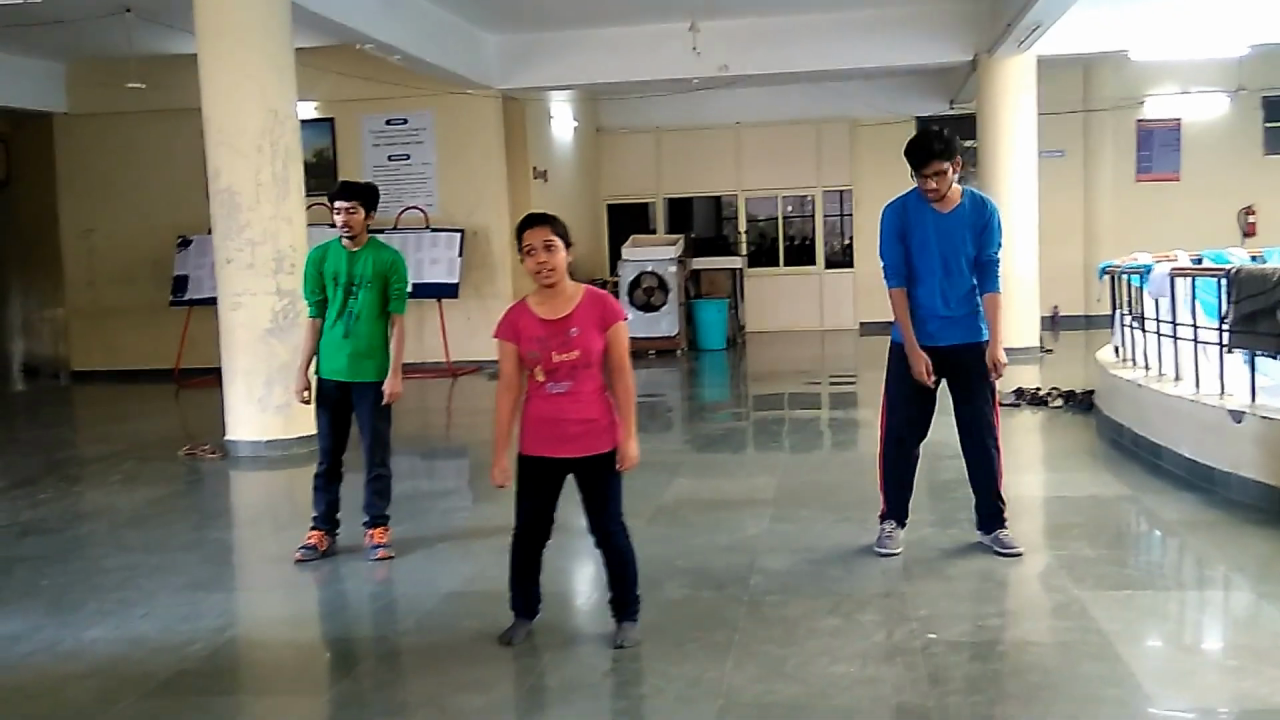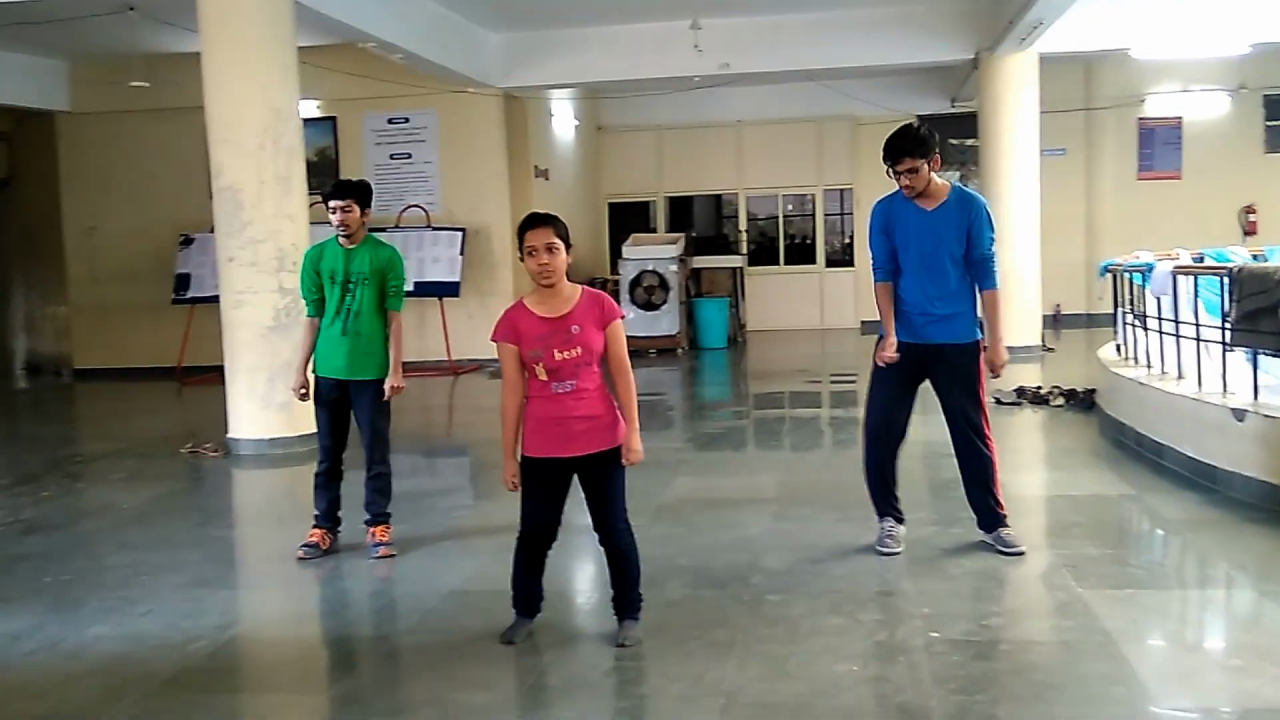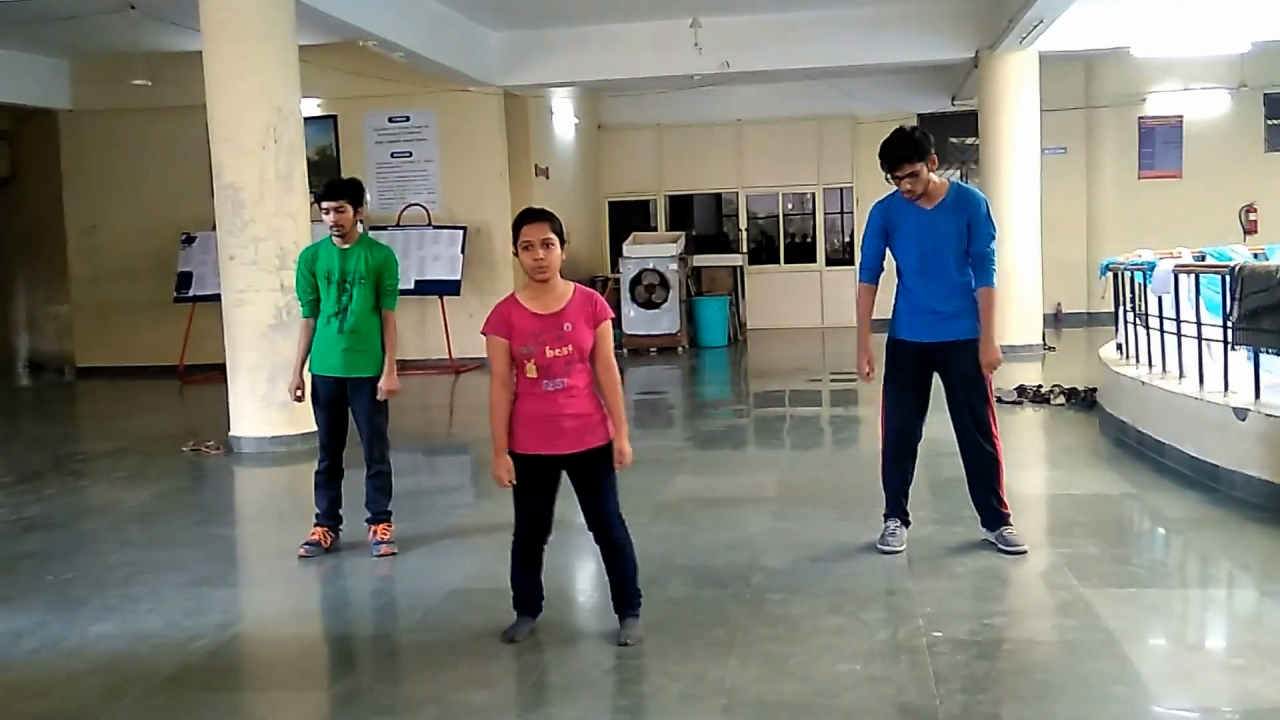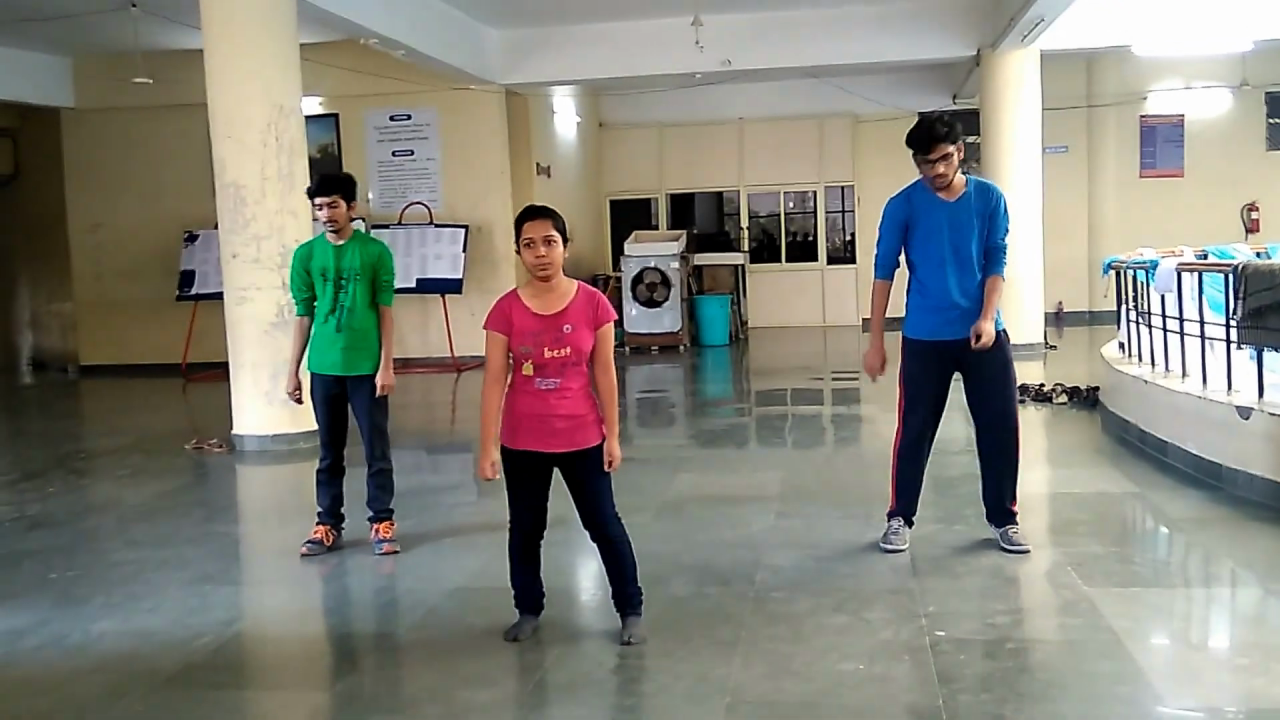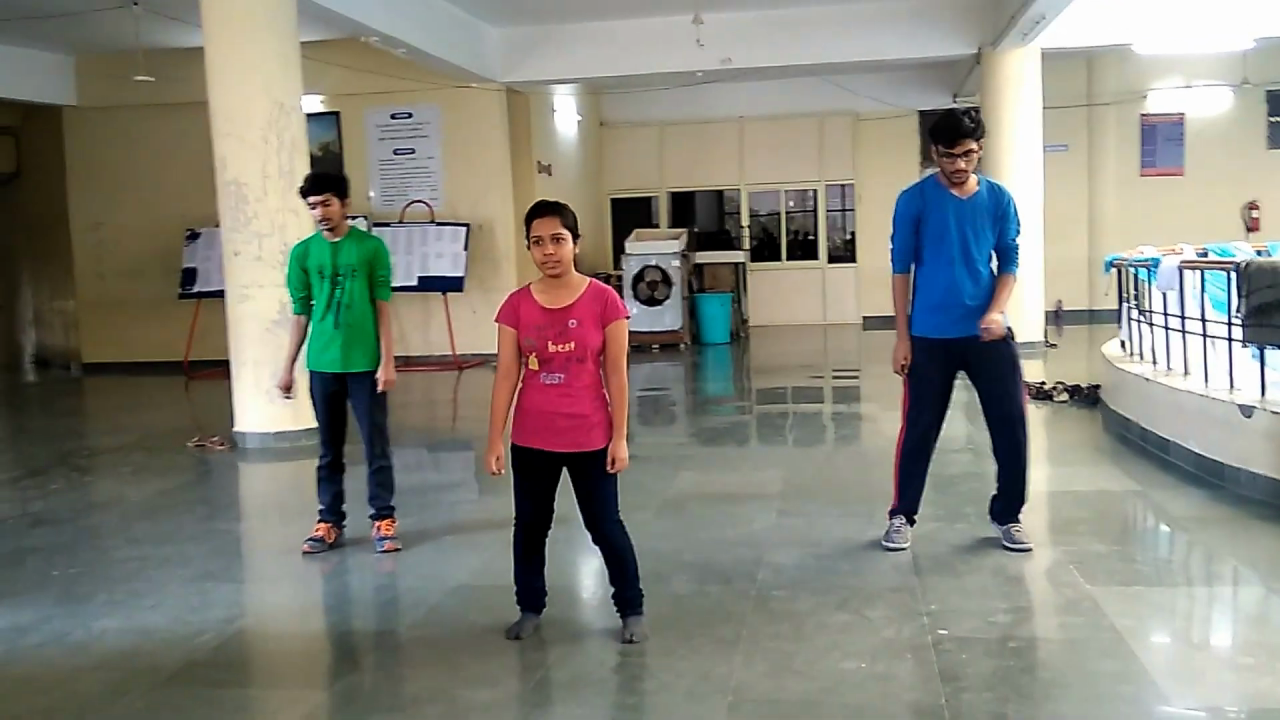
dt=0.2s
person 1, frame 1
left shoulder: (601, 305)
right shoulder: (515, 319)
left elbow: (621, 373)
right elbow: (508, 389)
left wrist: (630, 435)
right wrist: (499, 454)
left hip: (597, 443)
right hip: (539, 448)
left knee: (609, 531)
right knee: (529, 532)
left ankle: (627, 616)
right ankle: (523, 613)
person 1, frame 2
left shoulder: (599, 305)
right shoulder: (514, 320)
left elbow: (621, 370)
right elbow: (512, 391)
left wrist: (633, 431)
right wrist: (509, 455)
left hip: (601, 442)
right hip: (541, 448)
left knee: (614, 530)
right knee: (535, 532)
left ankle: (629, 614)
right ankle: (525, 612)
person 1, frame 3
left shoulder: (590, 304)
right shoulder: (505, 314)
left elbow: (606, 371)
right elbow: (500, 386)
left wrist: (621, 432)
right wrist: (500, 451)
left hip: (590, 439)
right hip: (530, 445)
left knee: (608, 526)
right knee: (529, 530)
left ankle: (629, 612)
right ankle: (526, 611)
person 1, frame 4
left shoulder: (593, 303)
right shoulder: (506, 309)
left elbow: (604, 373)
right elbow: (494, 380)
left wrist: (613, 435)
right wrist: (487, 446)
left hip: (582, 438)
right hip: (522, 442)
left knee: (604, 524)
right knee: (525, 528)
left ankle: (631, 610)
right ankle: (528, 610)
person 1, frame 5
left shoulder: (603, 299)
right shoulder: (517, 304)
left elbow: (617, 374)
right elbow: (507, 375)
left wrist: (620, 437)
right wrist: (494, 439)
left hip: (590, 438)
right hip: (531, 440)
left knee: (605, 525)
right knee: (529, 525)
left ankle: (631, 610)
right ankle: (530, 608)
person 2, frame 1
left shoulder: (982, 210)
right shoulder: (897, 213)
left elbow: (989, 279)
right elbow: (896, 281)
left wrist: (995, 341)
right wrist: (914, 347)
left hip: (969, 341)
right hip: (914, 342)
left knee: (983, 435)
right knee: (899, 434)
left ankle: (992, 523)
right ankle: (893, 519)
person 2, frame 2
left shoulder: (970, 207)
right shoulder: (885, 211)
left elbow: (985, 275)
right elbow: (883, 275)
left wrist: (994, 340)
right wrist: (888, 333)
left hip: (959, 340)
right hip: (904, 339)
left knee: (971, 432)
right knee: (879, 430)
left ankle: (992, 522)
right ankle: (890, 518)
person 2, frame 3
left shoulder: (970, 204)
right shoulder: (884, 213)
left elbow: (984, 272)
right elbow: (869, 275)
left wrist: (989, 338)
right wrist: (864, 341)
left hip: (965, 337)
right hip: (908, 339)
left knee: (978, 430)
right knee: (899, 431)
left ankle: (995, 520)
right ankle: (896, 518)
person 2, frame 4
left shoulder: (989, 198)
right shoulder: (902, 205)
left elbow: (996, 263)
right elbow: (884, 272)
left wrist: (987, 318)
right wrist: (875, 341)
left hip: (981, 332)
right hip: (925, 337)
left knee: (1001, 424)
right knee: (915, 431)
left ankle: (1003, 518)
right ankle: (900, 518)
person 2, frame 5
left shoulder: (999, 199)
right shoulder: (914, 200)
left elbow: (1009, 264)
right elbow: (901, 269)
left wrist: (996, 311)
right wrist: (902, 336)
left hip: (988, 331)
right hip: (930, 335)
left knee: (1010, 423)
right knee: (919, 428)
left ankle: (1007, 516)
right ankle: (902, 516)
person 3, frame 1
left shoulder: (388, 259)
right shoulder: (319, 257)
left elbow: (396, 321)
right elbow: (315, 319)
left wrist: (395, 373)
right wrist: (303, 371)
left hip: (372, 373)
right hip: (330, 373)
left knee: (377, 455)
right knee: (328, 456)
left ankle: (377, 528)
right ankle: (323, 530)
person 3, frame 2
left shoulder: (385, 257)
right shoulder: (316, 257)
left elbow: (393, 317)
right elbow: (313, 317)
left wrist: (395, 369)
right wrist: (301, 369)
left hip: (371, 371)
right hip: (328, 371)
left knee: (376, 453)
right knee: (329, 455)
left ankle: (378, 526)
right ankle: (325, 528)
person 3, frame 3
left shoulder: (380, 256)
right shoulder: (311, 257)
left elbow: (388, 317)
right elbow: (309, 318)
left wrist: (390, 370)
right wrist: (297, 370)
left hip: (368, 369)
right hip: (325, 370)
left knee: (375, 452)
right knee: (328, 453)
left ankle: (380, 525)
right ankle: (326, 526)
person 3, frame 4
left shoulder: (375, 251)
right shoulder: (305, 255)
left elbow: (385, 313)
right elbow: (304, 316)
left wrist: (386, 365)
right wrist: (293, 370)
left hip: (366, 366)
right hip: (324, 368)
left knee: (376, 449)
right knee: (329, 452)
left ankle: (382, 523)
right ankle: (328, 525)
person 3, frame 5
left shoulder: (370, 246)
right shoulder: (302, 254)
left elbow: (383, 307)
right elbow: (301, 314)
left wrist: (387, 360)
right wrist: (289, 367)
left hip: (365, 363)
right hip: (323, 365)
left knee: (376, 445)
right knee: (329, 448)
left ankle: (383, 519)
right ankle: (330, 522)
